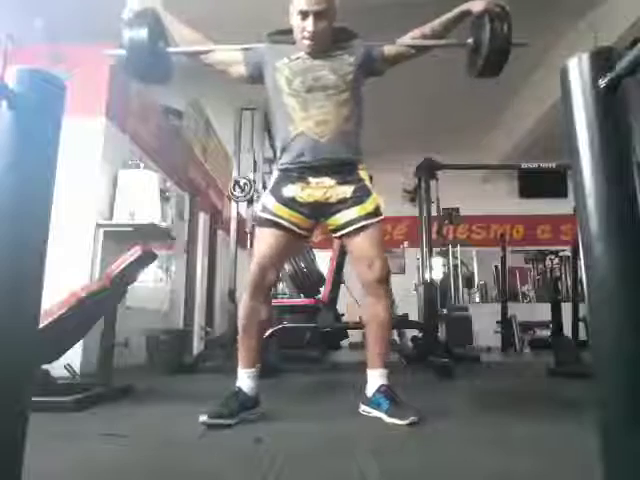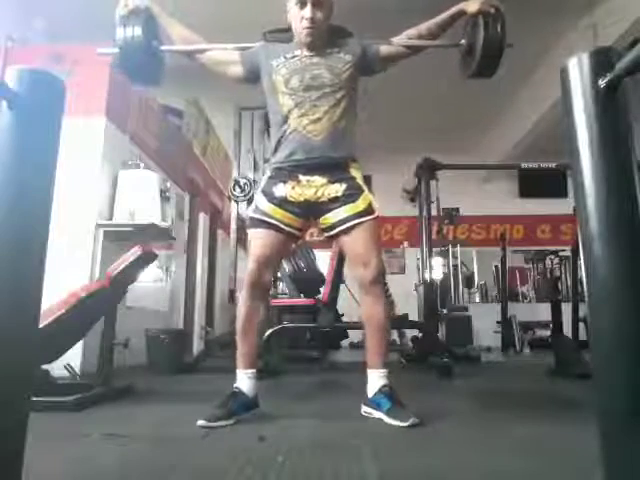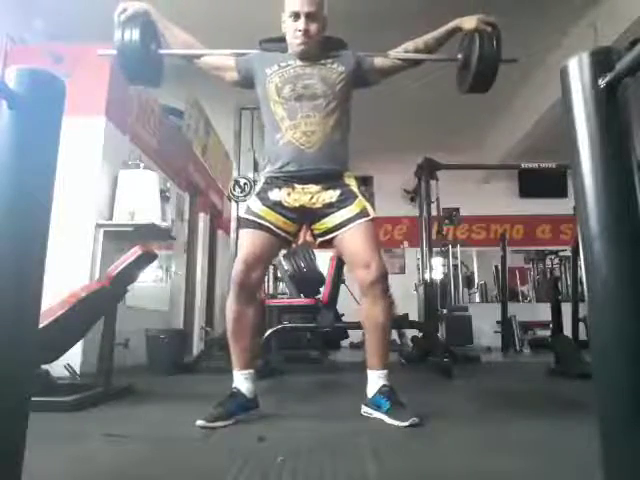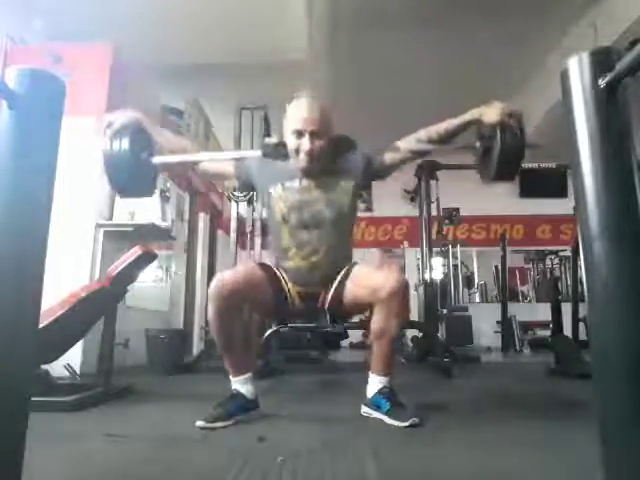
dt=1s
person 1, frame 1
left shoulder: (356, 54)
right shoulder: (270, 57)
left elbow: (413, 42)
right elbow: (209, 53)
left hip: (346, 179)
right hip: (291, 180)
left knee: (376, 277)
right knee: (258, 279)
left ankle: (377, 389)
right ankle: (245, 389)
person 1, frame 2
left shoulder: (353, 53)
right shoulder: (266, 56)
left elbow: (408, 41)
right elbow: (203, 52)
left hip: (340, 177)
right hip: (284, 178)
left knee: (371, 276)
right knee: (255, 278)
left ankle: (377, 390)
right ankle: (244, 389)
person 1, frame 3
left shoulder: (347, 64)
right shoulder: (261, 64)
left elbow: (405, 54)
right elbow: (198, 54)
left hip: (334, 185)
right hip: (278, 186)
left knee: (373, 277)
right knee: (242, 279)
left ankle: (378, 391)
right ankle: (243, 390)
person 1, frame 4
left shoulder: (353, 167)
right shoulder: (263, 170)
left elbow: (416, 144)
right elbow: (195, 158)
left wrist: (476, 115)
right wrist: (140, 122)
left hip: (338, 283)
right hip: (282, 284)
left knee: (392, 284)
right knee: (223, 288)
left ankle: (378, 393)
right ankle: (243, 392)
